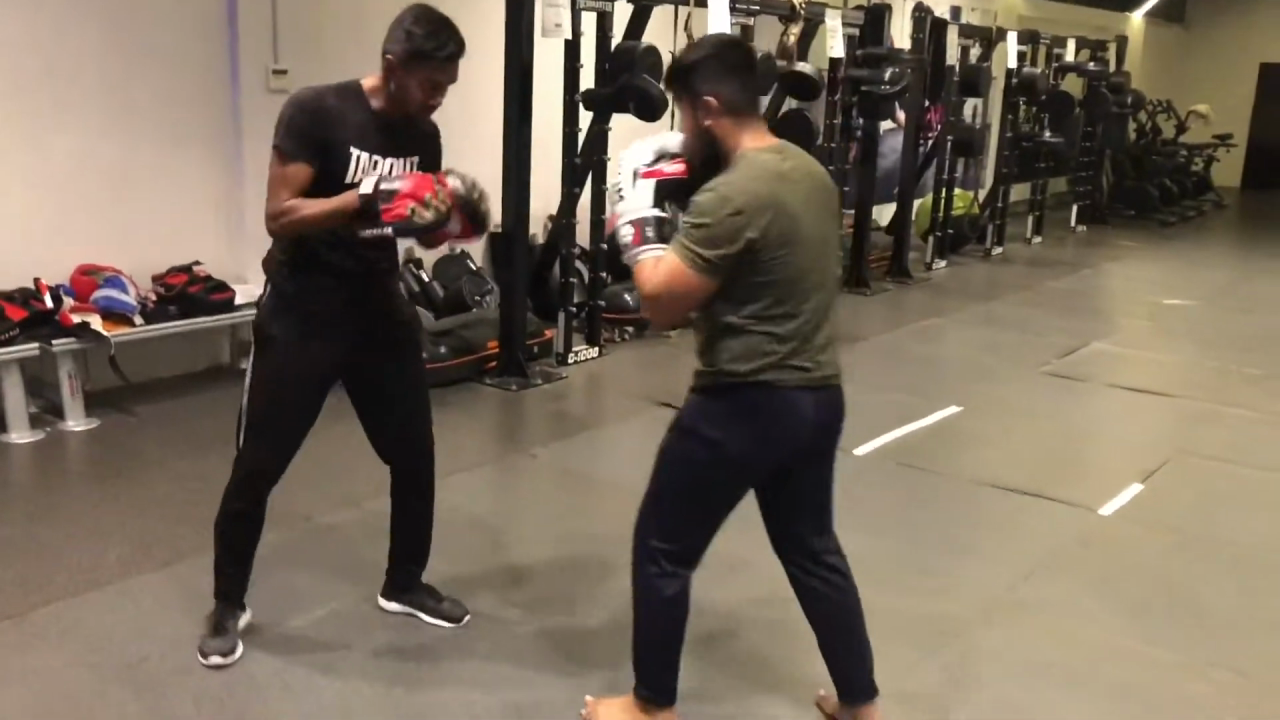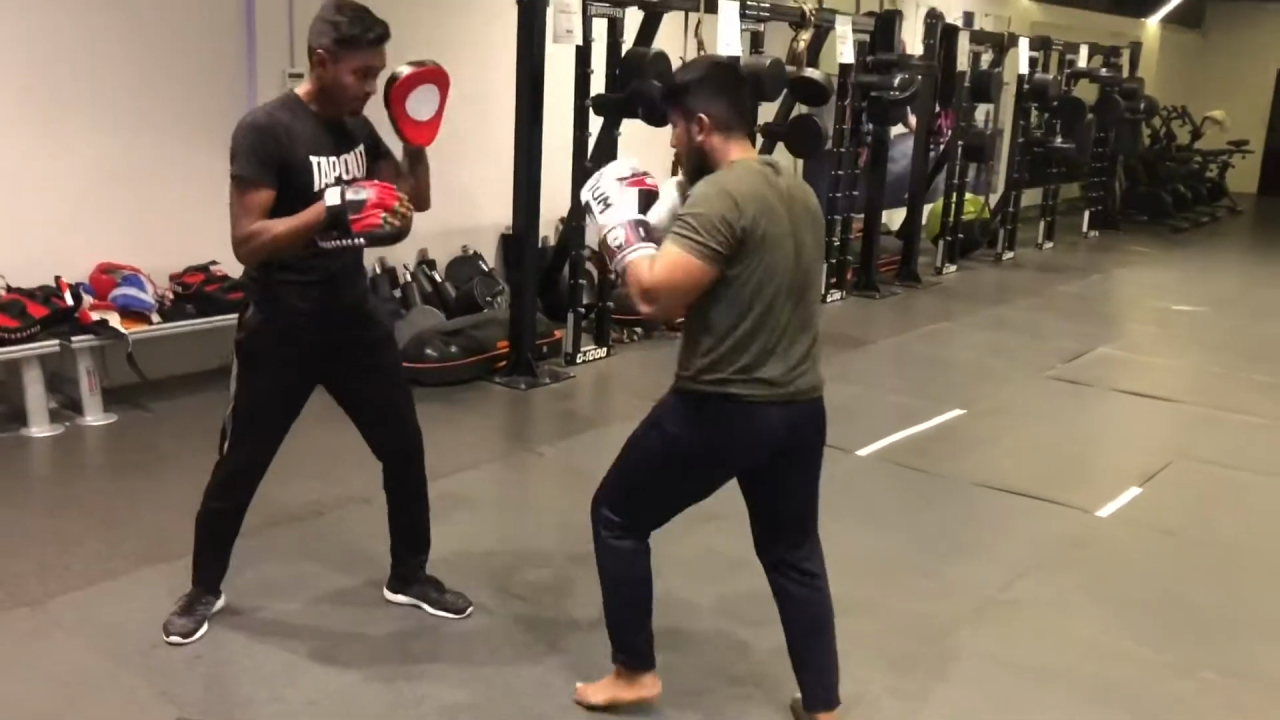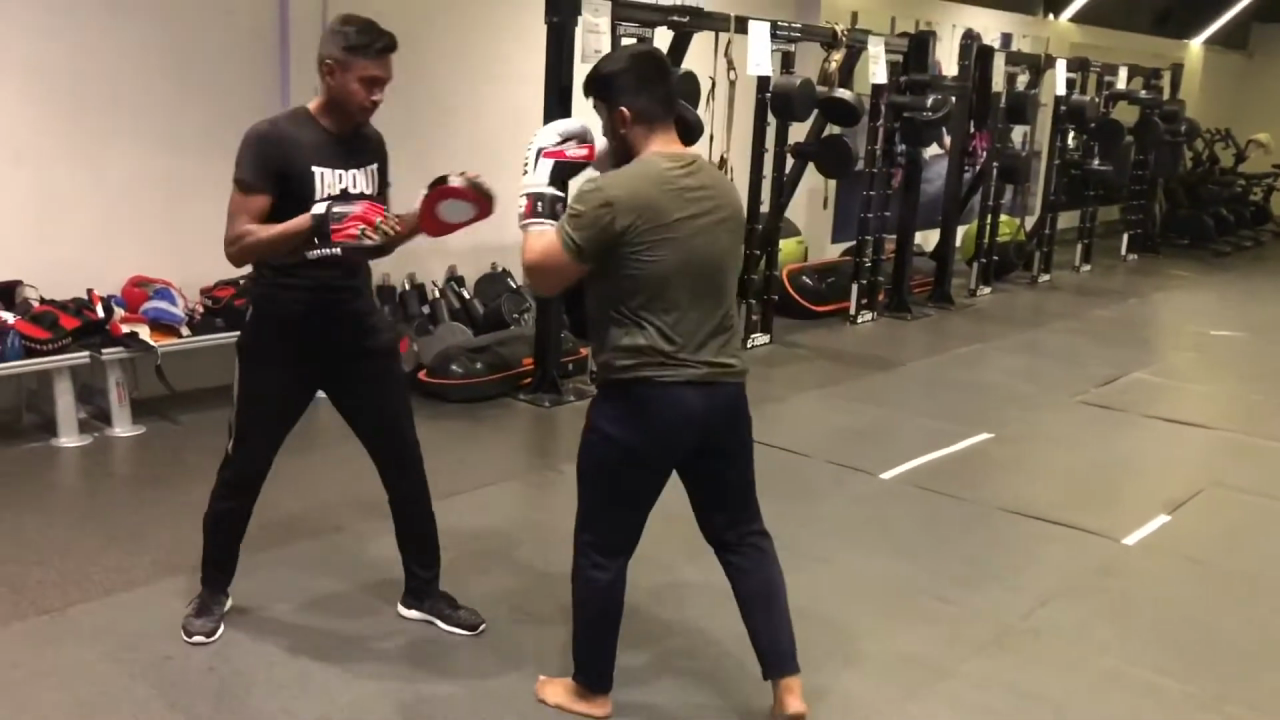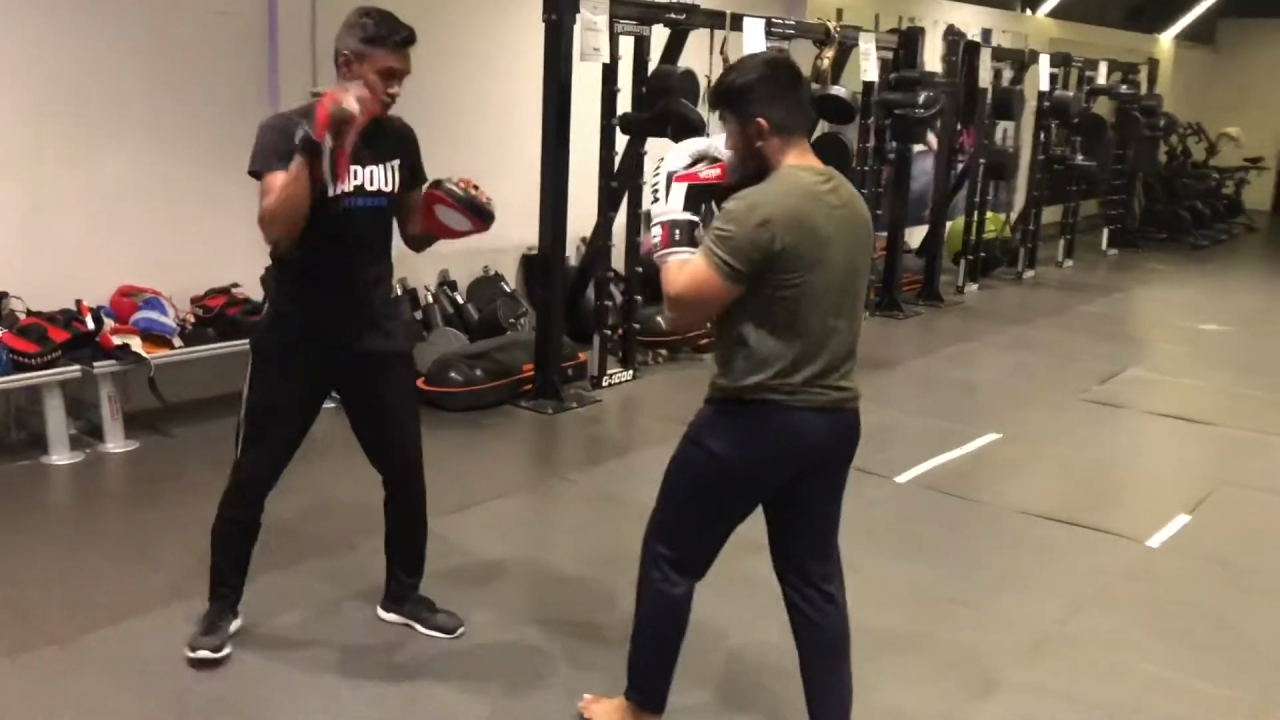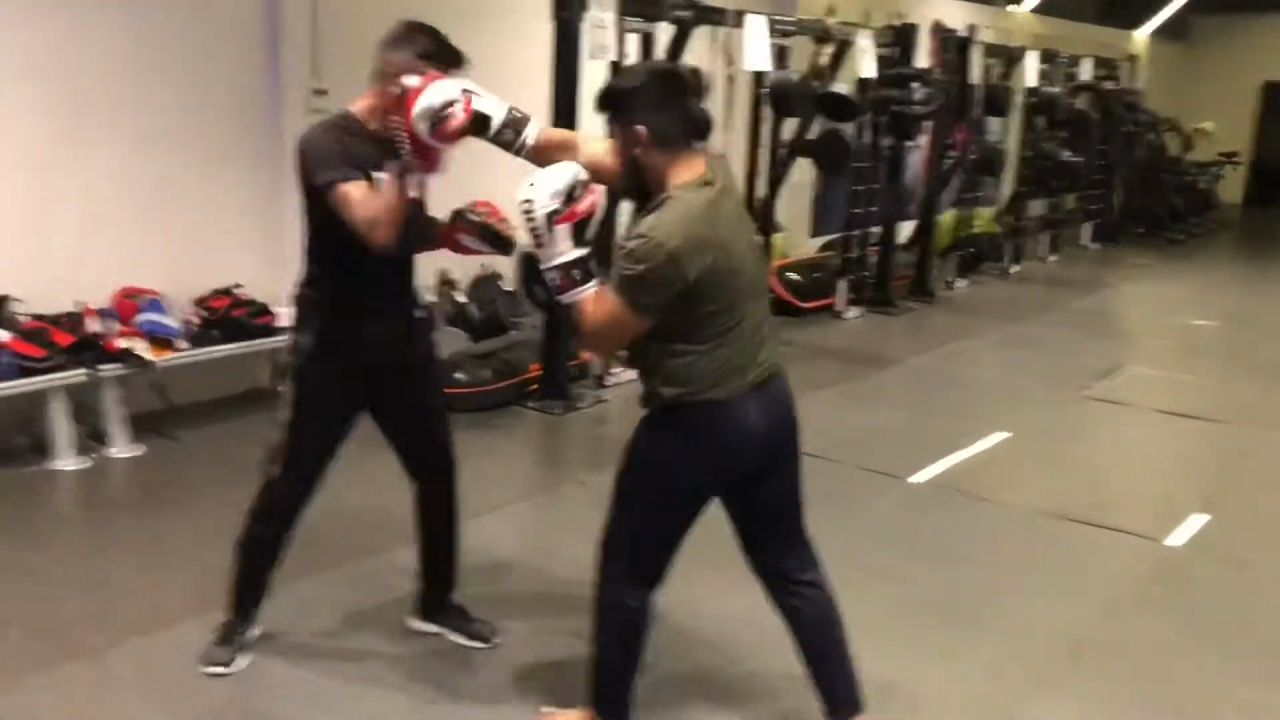
dt=0.5s
person 1, frame 1
left shoulder: (732, 196)
right shoulder: (808, 171)
left elbow: (662, 302)
left wrist: (637, 209)
right wrist: (687, 166)
left hip: (741, 405)
right hip: (817, 396)
left knee: (662, 550)
right knee: (813, 546)
person 1, frame 2
left shoulder: (721, 195)
right shoulder: (798, 191)
left elbow: (656, 295)
left wrist: (618, 219)
right wrist: (663, 213)
left hip: (719, 409)
right hip: (799, 407)
left knee: (617, 516)
right knee: (793, 553)
person 1, frame 3
left shoulder: (612, 194)
right shoulder: (721, 187)
left elbow: (540, 274)
left wrist: (540, 183)
left hip: (640, 402)
right hip: (722, 394)
left knee: (601, 550)
right knee: (742, 537)
person 1, frame 4
left shoulder: (759, 209)
right shoulder: (849, 202)
left elbow: (685, 304)
left wrist: (670, 216)
right wrist: (725, 188)
left hip: (753, 421)
right hip: (833, 421)
left knee: (669, 560)
right knee: (814, 579)
person 1, frame 5
left shoulder: (664, 238)
right shoulder: (712, 172)
left elbow: (601, 333)
right elbow: (591, 156)
left wrist: (560, 244)
right wrist: (493, 118)
left hip: (693, 424)
right hip: (766, 404)
left knee: (627, 572)
right knee: (789, 564)
person 2, frame 1
left shoulder: (422, 134)
right shoulder: (315, 111)
left elbow: (420, 230)
right elbow: (281, 219)
left wrist: (461, 217)
right wrist: (369, 198)
left hip: (379, 313)
right hip: (301, 314)
left knee: (415, 455)
right knee: (257, 465)
left ankle: (404, 583)
right ankle: (228, 607)
person 2, frame 2
left shoulder: (356, 127)
right shoulder: (265, 129)
left elbow: (415, 201)
right elbow: (248, 243)
left wrist: (417, 138)
right wrist: (333, 209)
left hip: (355, 320)
right hip: (281, 328)
left knee: (404, 449)
right knee: (240, 465)
left ankle: (408, 576)
right ankle: (204, 590)
person 2, frame 3
left shoulder: (370, 143)
right shoulder: (272, 141)
right elbow: (239, 246)
left wrist: (428, 218)
right wrist: (321, 218)
left hip: (358, 330)
right hip: (282, 337)
left knee: (405, 463)
right knee: (243, 470)
left ankle: (423, 591)
right ankle: (214, 591)
person 2, frame 4
left shoulder: (398, 139)
right shoulder: (285, 132)
left elbow: (415, 235)
right elbow: (277, 232)
left wrist: (449, 215)
right wrist: (318, 142)
left hip: (377, 331)
right hip: (296, 335)
left knee: (405, 469)
right knee: (254, 474)
left ankle: (402, 594)
right ankle: (222, 608)
person 2, frame 5
left shoulder: (407, 143)
right shoulder: (325, 143)
right elbow: (378, 231)
left wrist: (459, 230)
right wrist: (407, 155)
left hip: (401, 339)
right hip: (333, 347)
left knee: (438, 474)
right knee: (287, 488)
left ankle: (435, 603)
right ankle: (241, 617)
